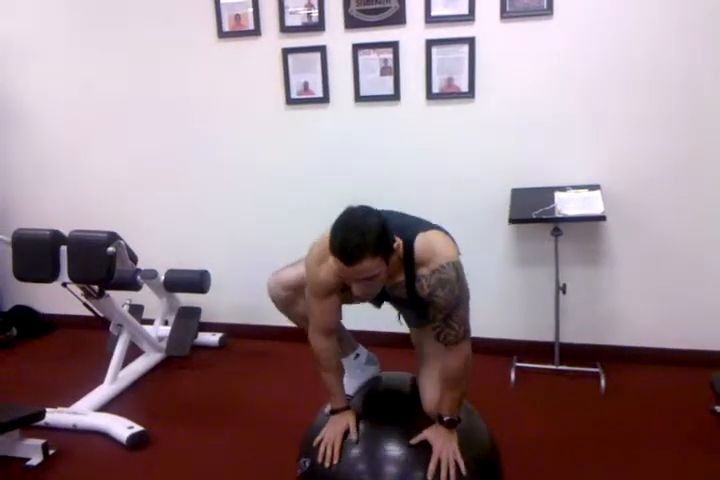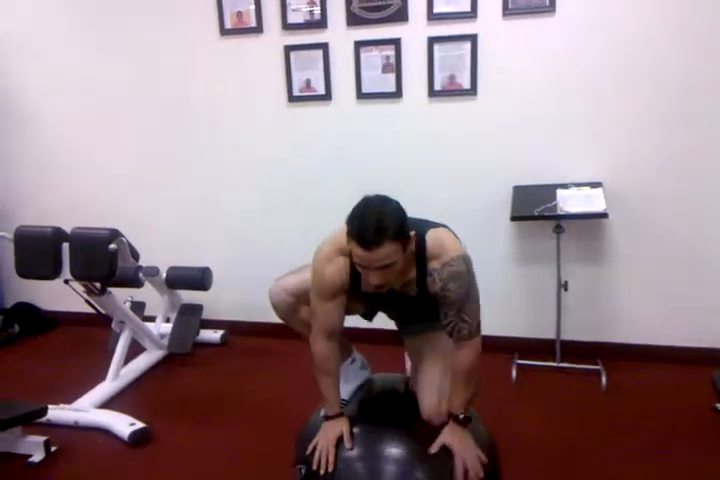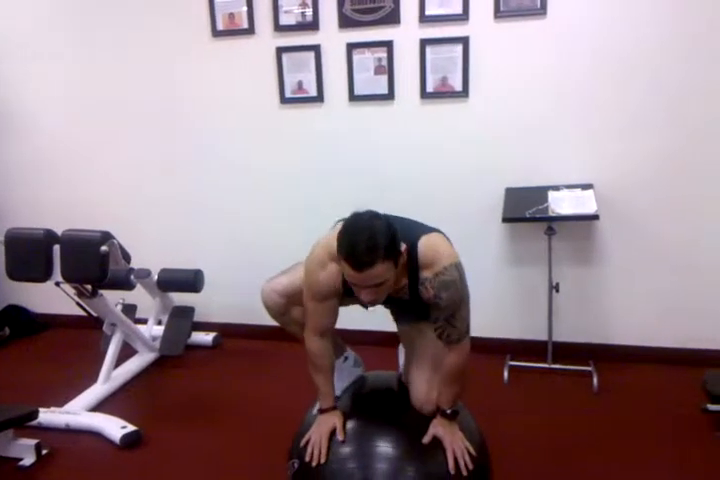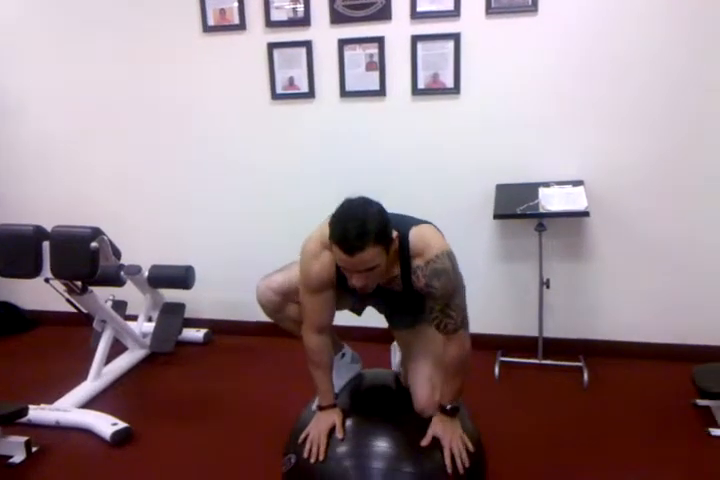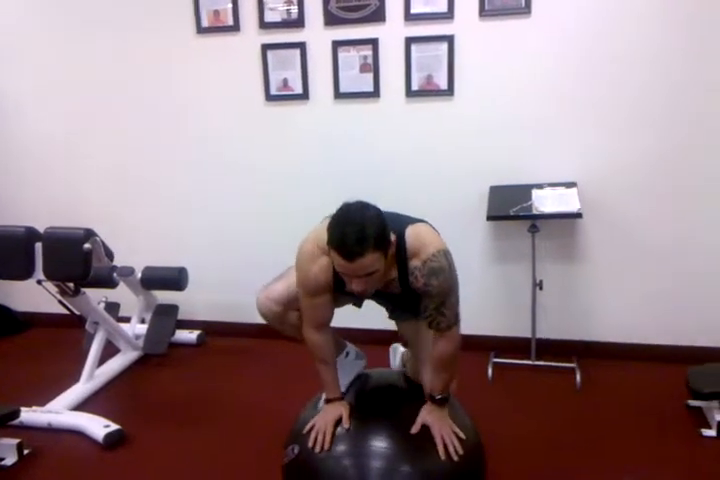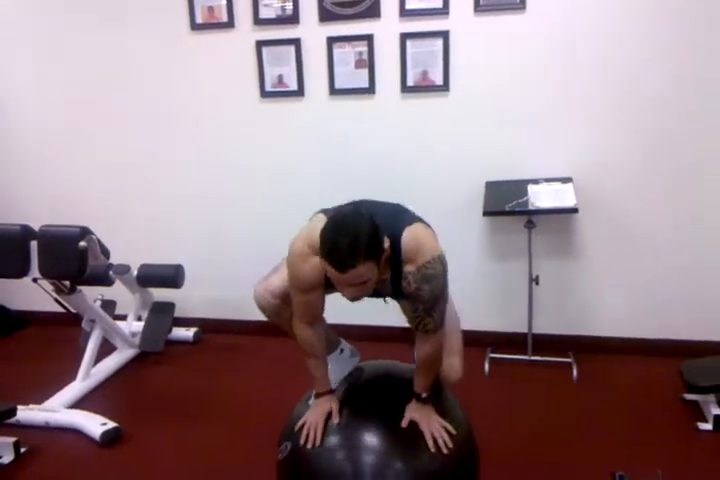
dt=0.4s
person 1, frame 1
left shoulder: (437, 264)
right shoulder: (323, 258)
left elbow: (456, 350)
right elbow: (322, 334)
left wrist: (447, 422)
right wrist: (339, 409)
left hip: (422, 299)
right hip: (375, 276)
left knee: (435, 407)
right knee: (280, 287)
right ankle: (357, 361)
person 1, frame 2
left shoulder: (447, 260)
right shoulder: (333, 256)
left elbow: (468, 343)
right elbow: (324, 337)
left wrist: (458, 422)
right wrist: (333, 414)
left hip: (424, 309)
right hip: (359, 296)
left knee: (435, 414)
right knee: (282, 294)
left ankle: (419, 369)
right ankle: (351, 365)
person 1, frame 3
left shoulder: (439, 266)
right shoulder: (324, 259)
left elbow: (456, 345)
right elbow: (317, 335)
left wrist: (446, 416)
right wrist: (327, 408)
left hip: (418, 299)
left knee: (427, 403)
right knee: (274, 295)
left ankle: (410, 361)
right ankle: (344, 362)
person 1, frame 4
left shoulder: (431, 258)
right shoulder: (318, 251)
left elbow: (457, 338)
right elbow: (316, 331)
left wrist: (448, 413)
right wrist: (327, 405)
left hip: (414, 300)
left knee: (427, 406)
right knee: (268, 292)
left ankle: (405, 364)
right ankle: (342, 360)
person 1, frame 5
left shoulder: (428, 257)
right shoulder: (314, 253)
left elbow: (445, 335)
right elbow: (316, 328)
left wrist: (438, 403)
right wrist: (333, 398)
left hip: (410, 294)
left knee: (440, 385)
right knee: (269, 304)
left ankle: (406, 362)
right ankle: (345, 358)
person 1, frame 6
left shoulder: (422, 258)
right shoulder: (306, 252)
left elbow: (429, 337)
right elbow: (306, 323)
left wrist: (421, 400)
right wrist: (323, 392)
left hip: (407, 268)
left knee: (450, 371)
right knee: (267, 296)
left ankle: (425, 366)
right ankle: (339, 355)
